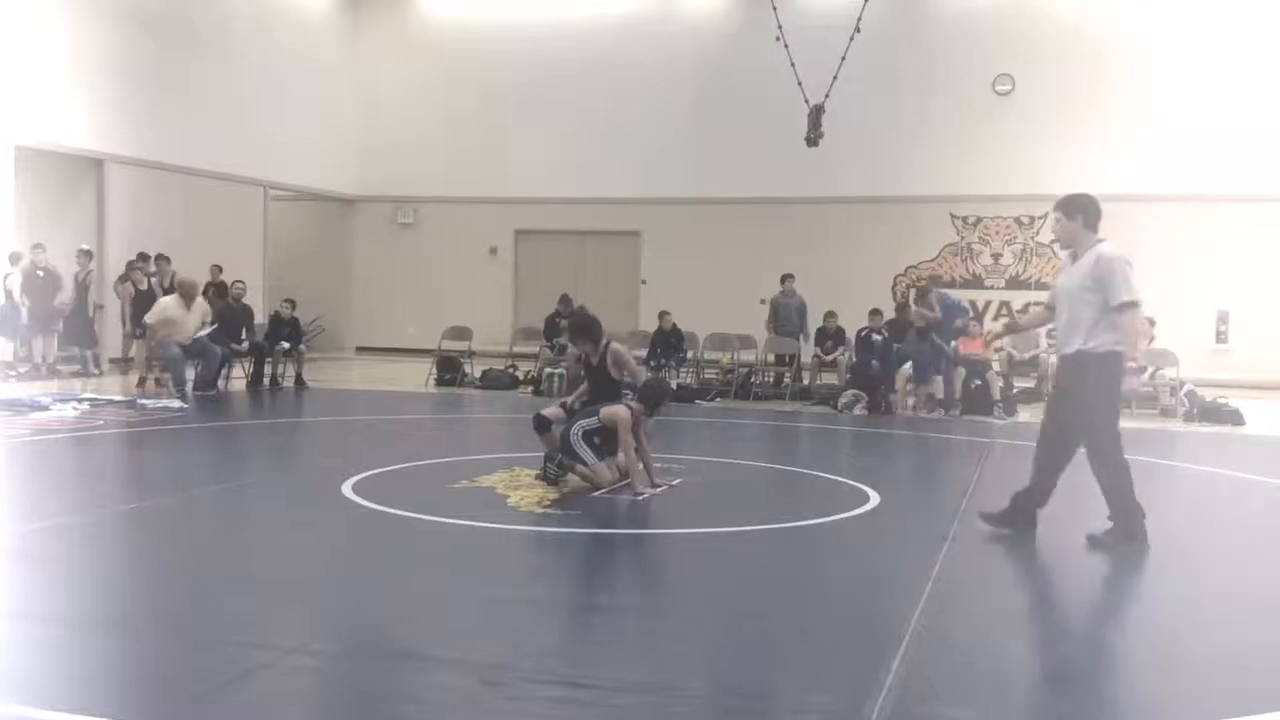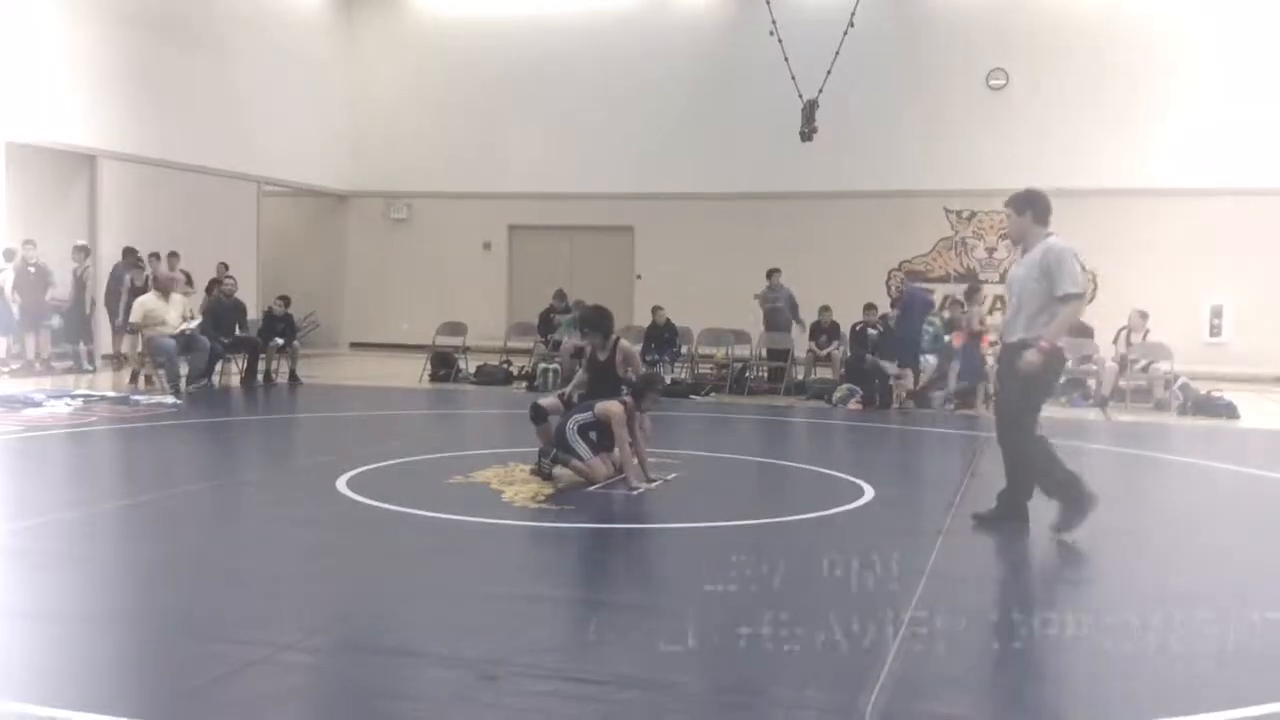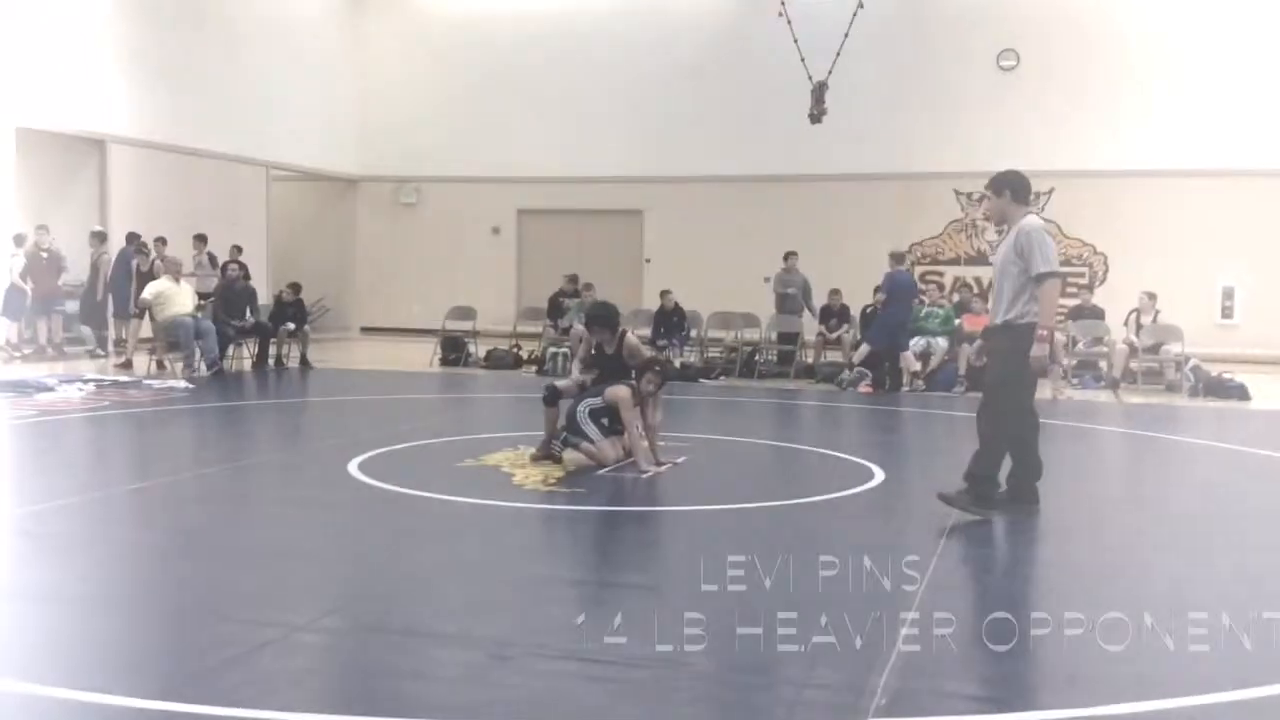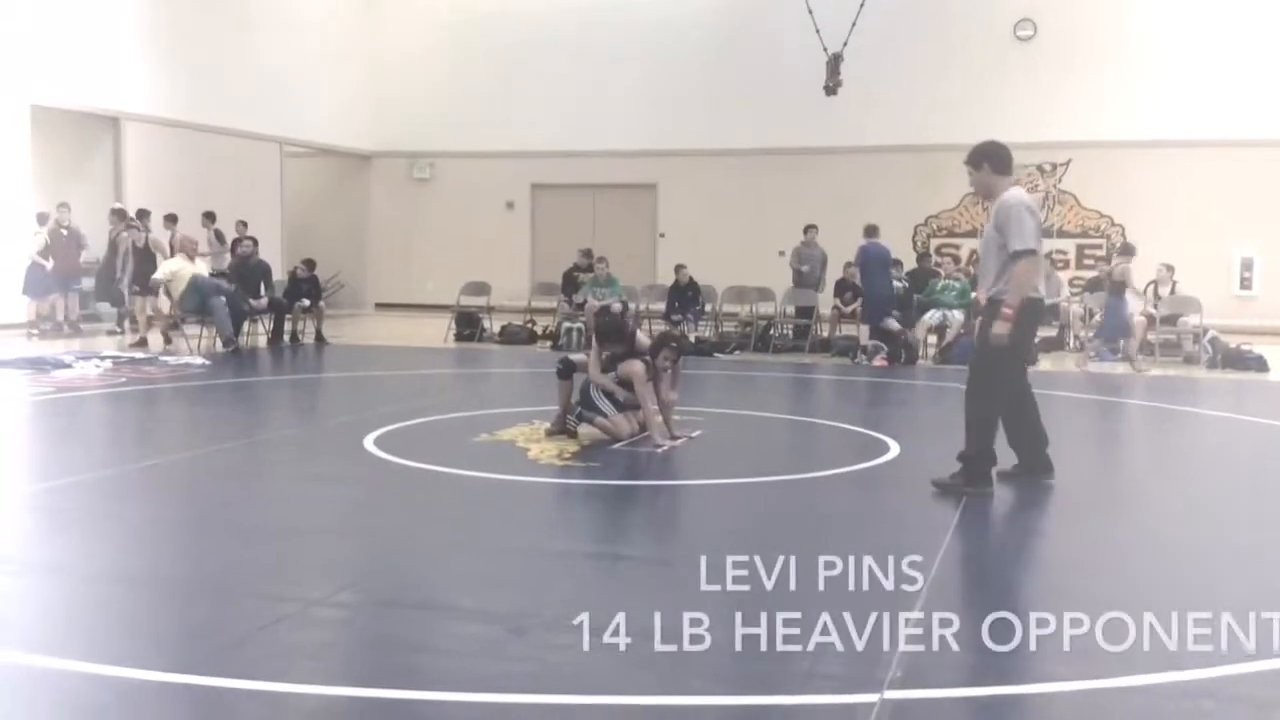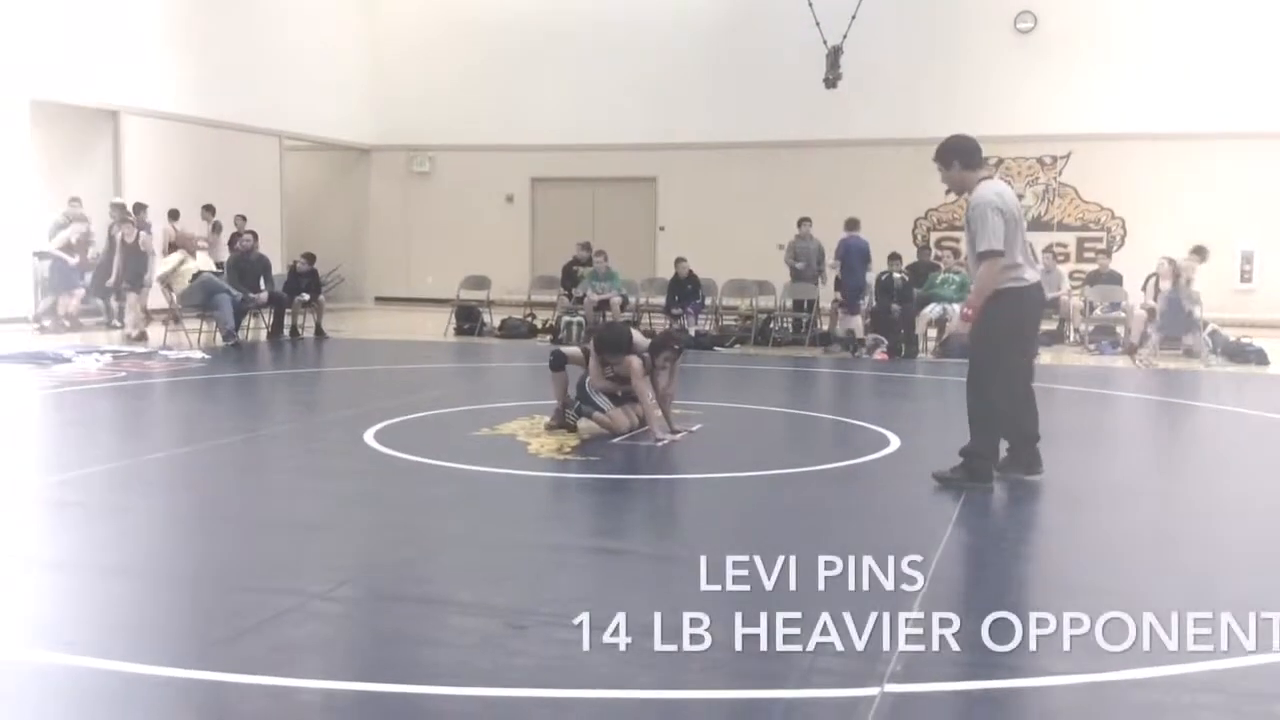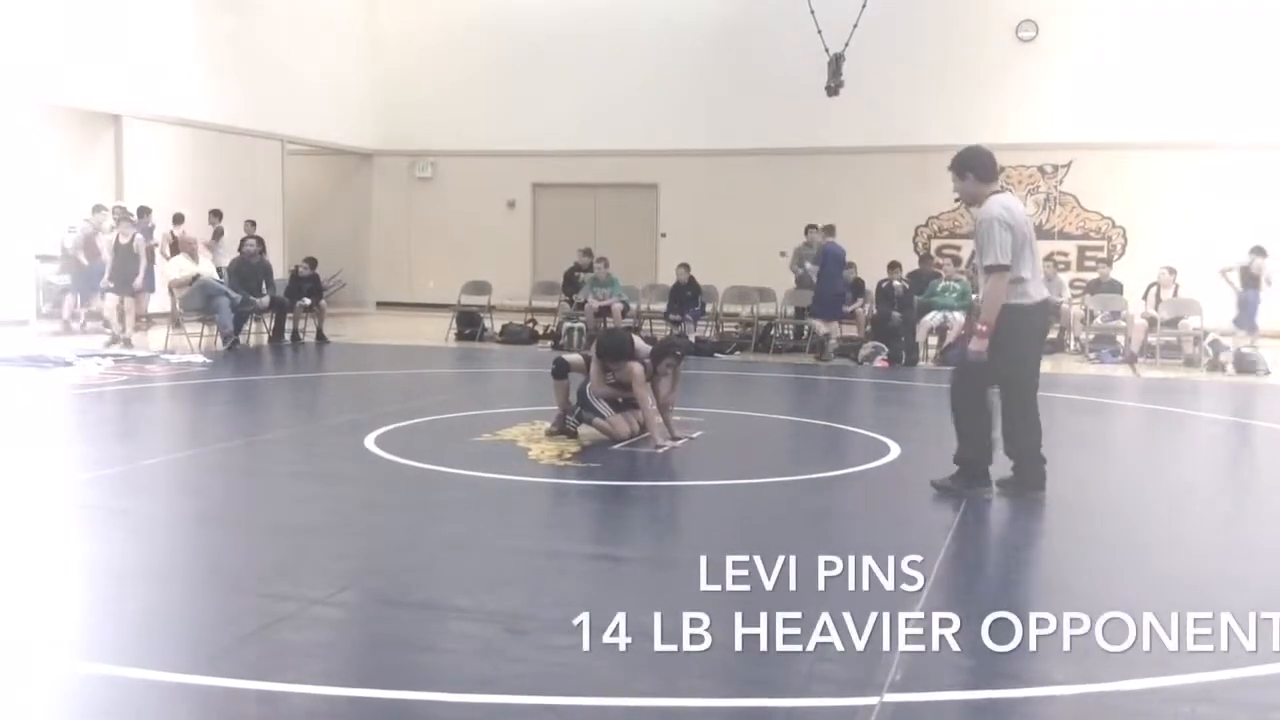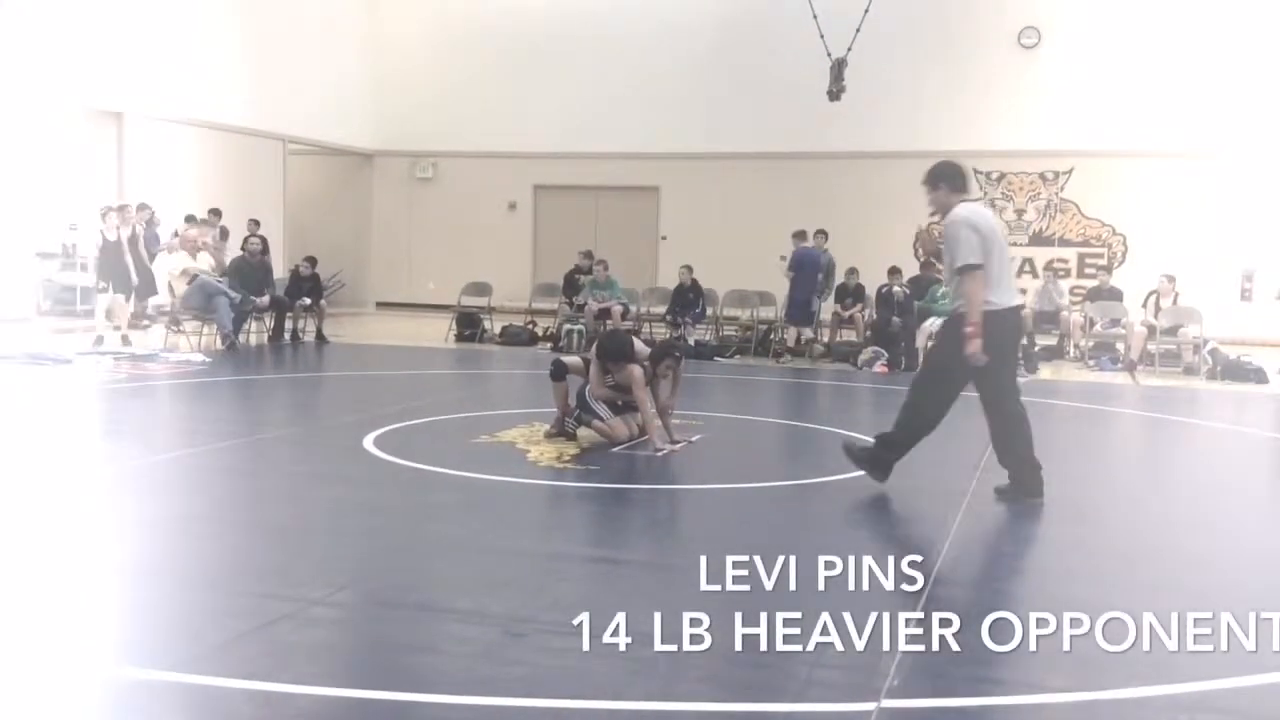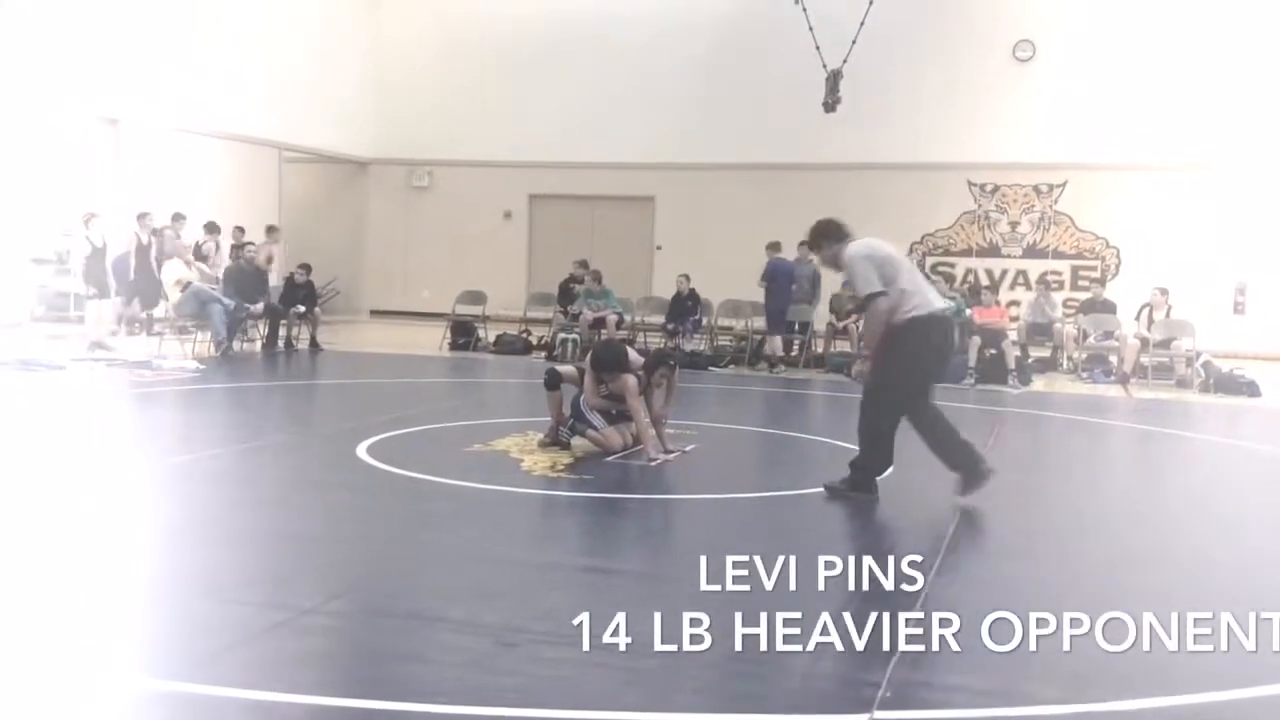
dt=0.4s
person 1, frame 1
left shoulder: (1107, 259)
right shoulder: (1071, 264)
left elbow: (1130, 313)
right elbow: (1053, 310)
left wrist: (1128, 363)
right wrist: (1014, 327)
left hip: (1097, 366)
right hip: (1072, 365)
left knee: (1102, 448)
right knee: (1052, 443)
left ankle: (1129, 527)
right ankle: (1023, 512)
person 1, frame 2
left shoulder: (1055, 251)
right shoulder: (1025, 256)
left elbow: (1073, 303)
left wrist: (1042, 347)
right wrist: (1005, 348)
left hip: (1036, 356)
right hip: (1014, 353)
left knee: (1018, 431)
right knee: (1009, 431)
left ankle: (1073, 496)
right ankle: (1012, 506)
person 1, frame 3
left shoulder: (1031, 230)
right shoulder: (1014, 234)
left elbow: (1050, 283)
left wrist: (1043, 337)
right wrist: (990, 335)
left hip: (1022, 335)
right hip: (1009, 335)
left knee: (995, 414)
right knee: (1016, 415)
left ankle: (981, 492)
right ankle: (1022, 489)
person 1, frame 4
left shoulder: (1013, 204)
right shoulder: (1004, 204)
left elbow: (1026, 262)
left wrist: (1004, 315)
right wrist: (996, 310)
left hip: (1009, 308)
right hip: (1006, 307)
left knee: (983, 390)
right knee: (1011, 389)
left ankle: (975, 473)
right ankle: (1034, 461)
person 1, frame 5
left shoulder: (983, 201)
right shoulder: (997, 189)
left elbow: (992, 263)
left wrist: (968, 313)
right wrist: (976, 306)
left hip: (1007, 299)
right hip: (1025, 293)
left knee: (985, 384)
right knee: (1014, 381)
left ankle: (978, 467)
right ankle: (1024, 454)
person 1, frame 6
left shoulder: (991, 215)
right shoulder: (1009, 203)
left elbow: (999, 277)
left wrist: (981, 331)
left hip: (1014, 314)
right hip: (1034, 309)
left knee: (967, 387)
right knee: (1019, 396)
left ankle: (973, 471)
right ankle: (1029, 473)
person 1, frame 7
left shoulder: (958, 220)
right shoulder: (981, 214)
left elbow: (973, 278)
left wrist: (972, 333)
right wrist: (938, 255)
left hip: (980, 319)
right hip: (1006, 316)
left knee: (930, 392)
right knee: (1003, 402)
left ankle: (881, 456)
right ankle: (1027, 480)
person 1, frame 8
left shoulder: (853, 255)
right shoulder: (871, 247)
left elbow: (879, 306)
left wrist: (868, 354)
left hip: (915, 329)
right hip: (937, 323)
left knee: (879, 403)
right knee: (916, 404)
left ankle: (862, 479)
right ankle: (970, 465)
